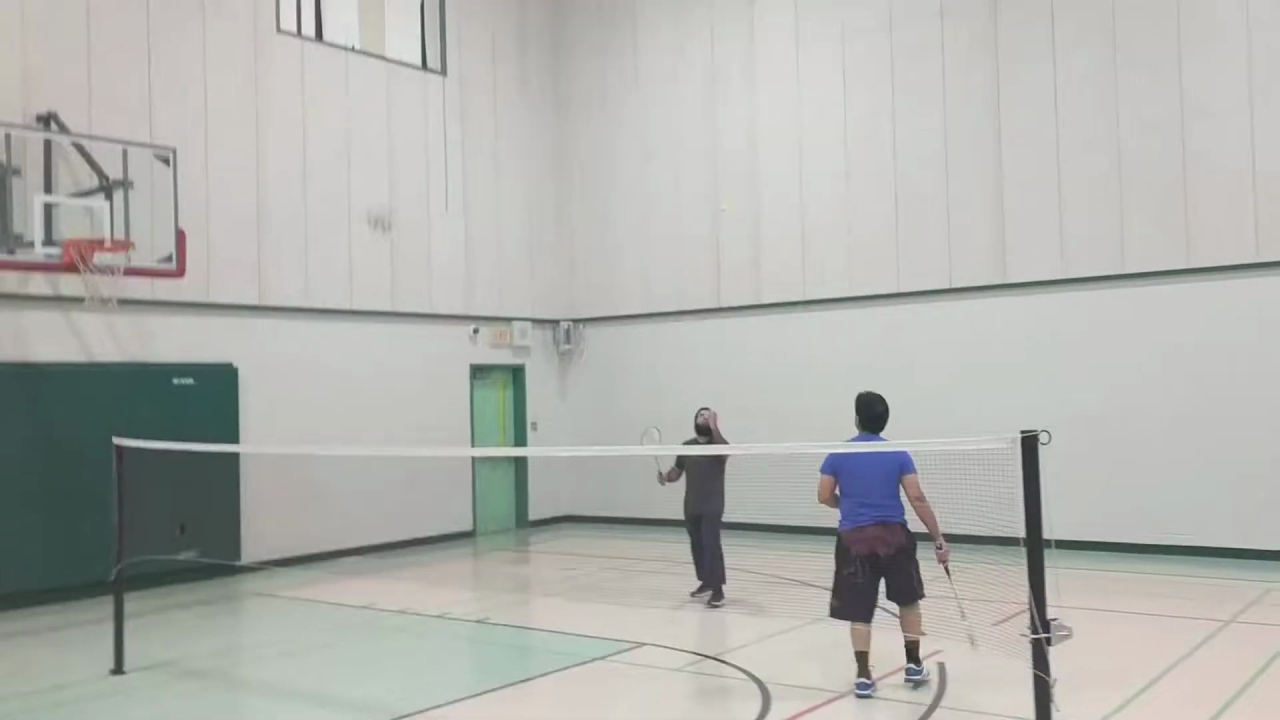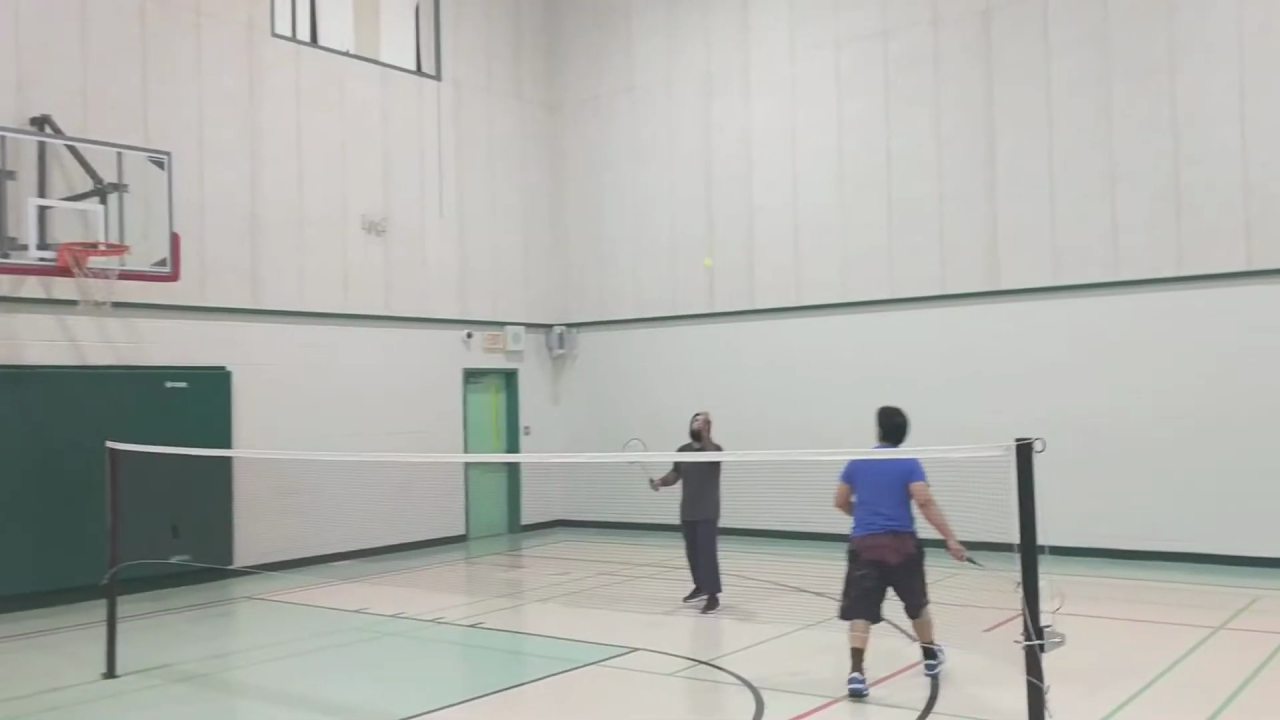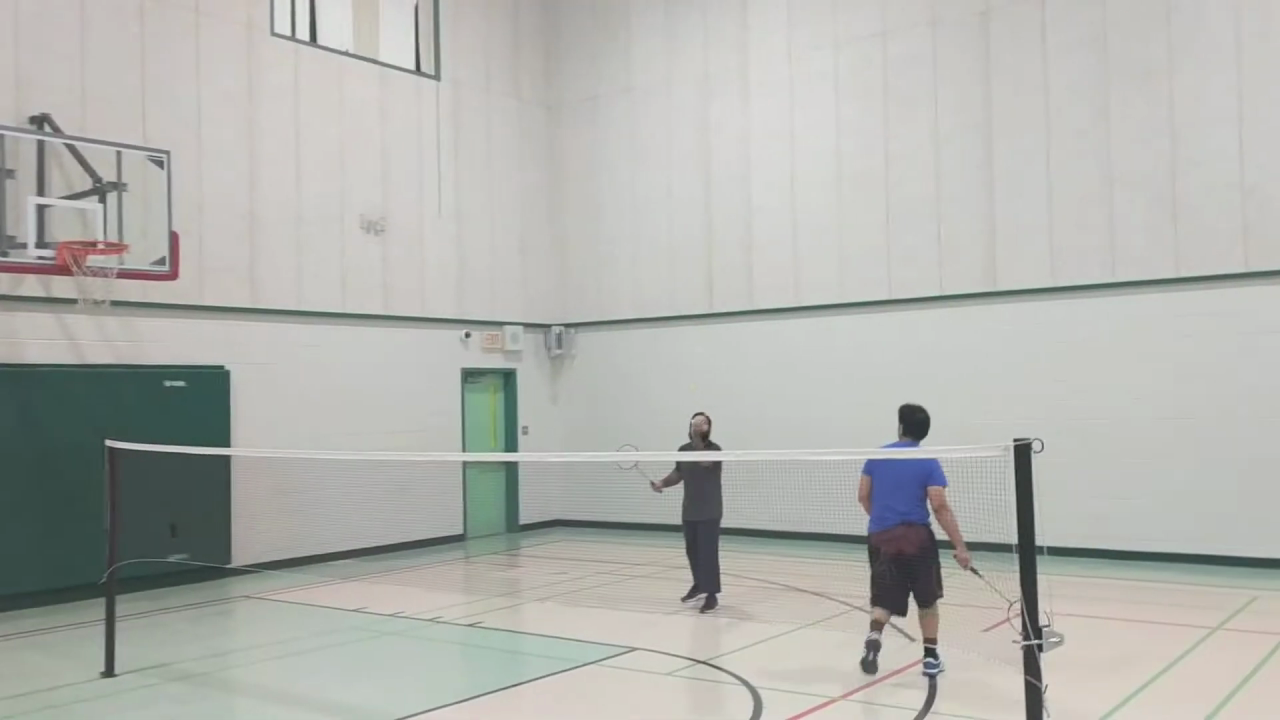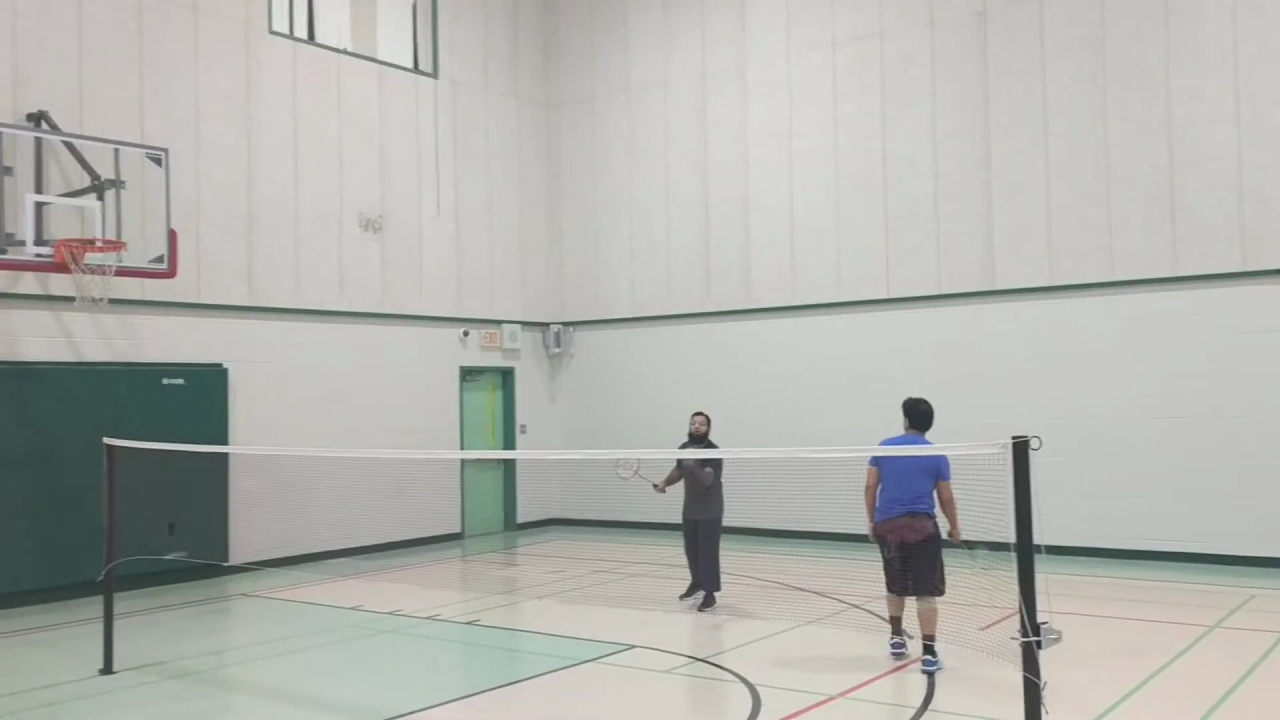
dt=0.2s
person 1, frame 1
left shoulder: (839, 454)
right shoulder: (897, 455)
left elbow: (824, 496)
right elbow: (917, 498)
right wrist: (939, 538)
left hip: (854, 538)
right hip: (893, 535)
left knee: (857, 611)
right knee: (909, 600)
left ankle: (863, 676)
right ankle: (914, 664)
person 1, frame 2
left shoulder: (857, 462)
right shoulder: (909, 464)
left elbow: (841, 502)
right elbow: (925, 503)
right wrist: (951, 539)
left hip: (863, 544)
right hip: (902, 543)
left knee: (860, 614)
right knee: (916, 605)
left ankle: (857, 674)
right ankle: (931, 656)
person 1, frame 3
left shoulder: (877, 456)
right shoulder: (929, 463)
left elbow: (863, 497)
right elbow: (939, 508)
right wrist: (959, 547)
left hip: (881, 537)
right hip: (916, 536)
left knee: (884, 601)
right knee: (927, 598)
left ankle: (874, 636)
right ankle: (930, 657)
person 1, frame 4
left shoulder: (884, 447)
right shoulder: (936, 456)
left elbow: (870, 487)
right elbow: (946, 500)
left wrist: (872, 520)
right wrist: (955, 527)
left hip: (888, 525)
right hip: (922, 525)
left knee: (896, 585)
right knee: (926, 591)
left ankle: (896, 636)
right ankle: (928, 654)
person 2, frame 1
left shoulder: (719, 444)
right shoulder: (686, 446)
left elbow: (724, 451)
right elbow: (677, 471)
left wrist: (715, 429)
right wrist: (666, 476)
left hip: (712, 506)
right hip: (691, 506)
left knee: (711, 545)
right knee: (697, 546)
left ankle: (717, 589)
right ankle: (706, 582)
person 2, frame 2
left shoulder: (715, 449)
right shoulder: (682, 451)
left elbow: (709, 453)
right elbow: (675, 474)
left wrist: (704, 431)
right wrist: (661, 481)
left hip: (707, 512)
right hip: (687, 511)
left knee: (707, 552)
right knee: (692, 551)
left ankle: (712, 596)
right ankle: (700, 586)
person 2, frame 3
left shoulder: (714, 450)
right shoulder: (684, 450)
left elbow: (703, 462)
right elbow: (678, 473)
left wrist: (698, 440)
right wrist: (663, 483)
left hip: (709, 512)
right hip: (689, 511)
left knee: (708, 552)
right knee: (692, 550)
left ankle: (711, 595)
right ankle: (699, 584)
person 2, frame 4
left shoulder: (714, 452)
right shoulder: (684, 448)
left elbow: (707, 480)
right elbow: (677, 469)
left wrist: (693, 466)
right wrist: (665, 483)
left hip: (710, 512)
right hip: (689, 510)
left knee: (708, 551)
right knee: (691, 549)
left ankle: (710, 594)
right ankle: (697, 582)
